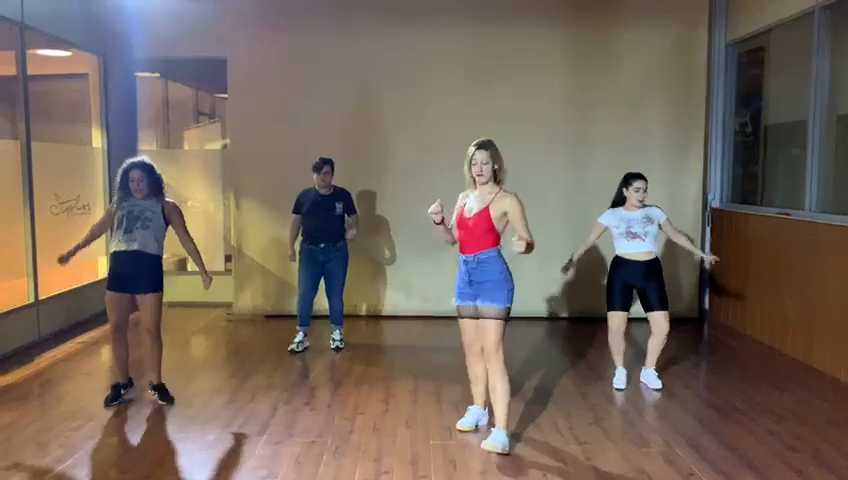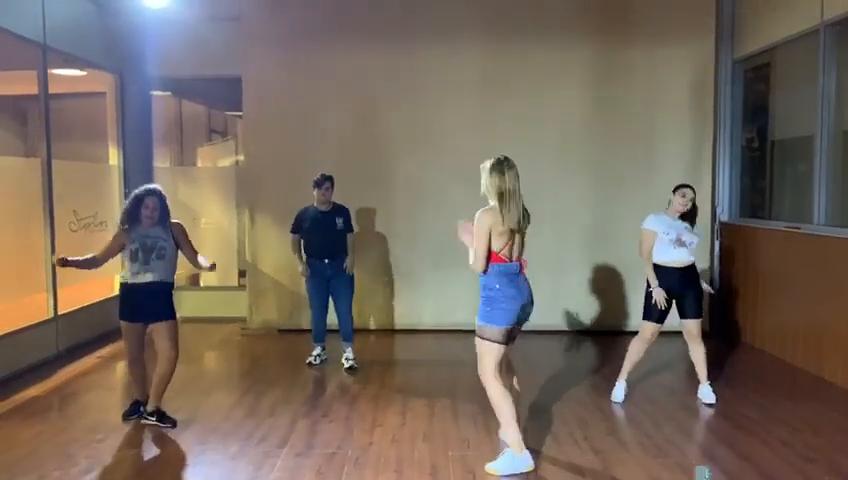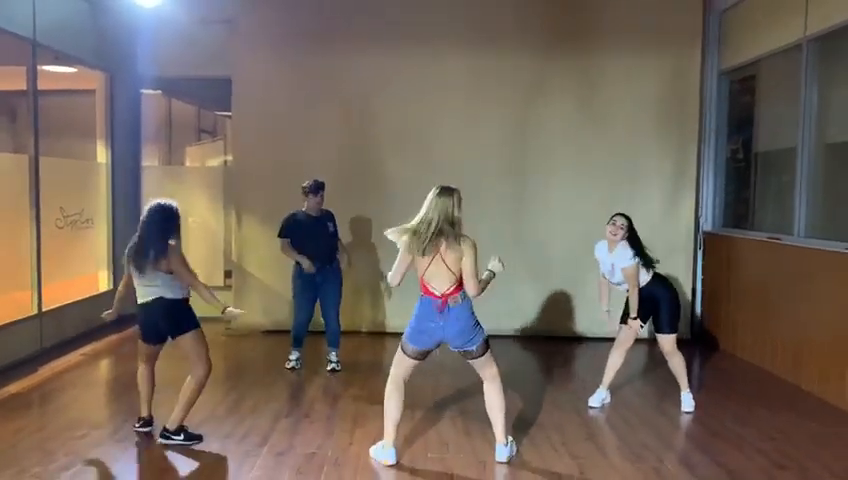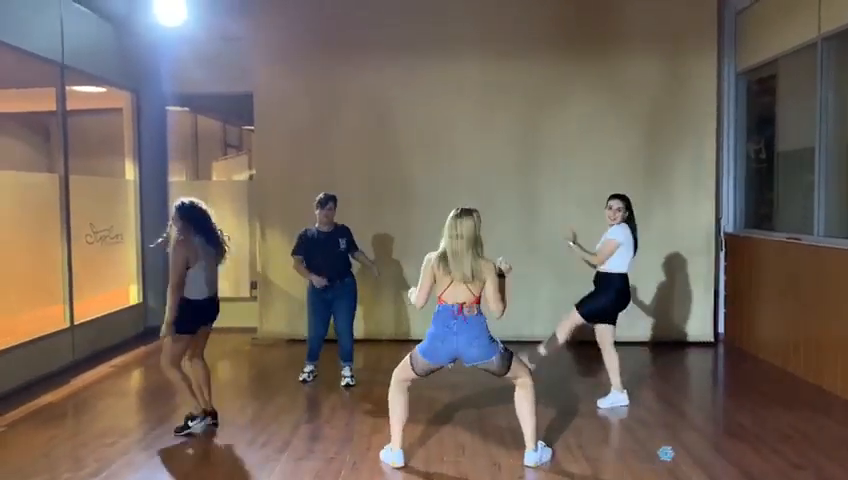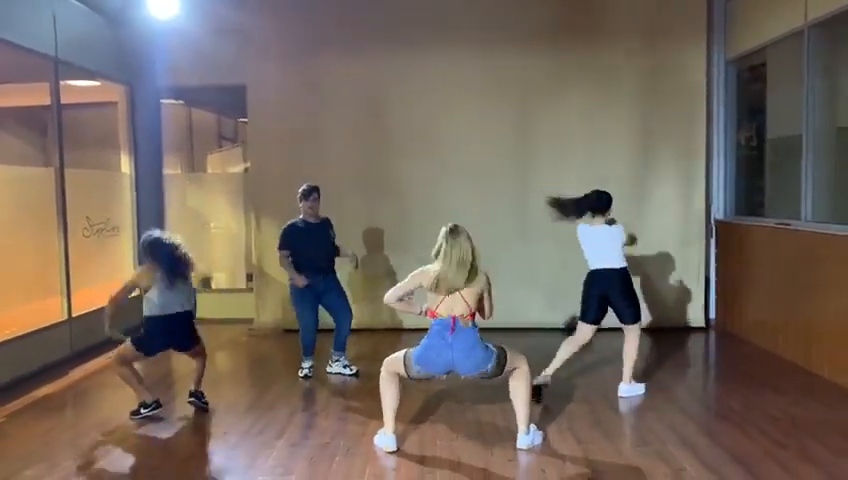
dt=1s
person 1, frame 1
left shoulder: (507, 200)
right shoulder: (463, 198)
left elbow: (528, 241)
right elbow: (453, 238)
left wrist: (523, 245)
right wrist: (439, 221)
left hip: (493, 278)
right hip: (466, 276)
left knee: (491, 353)
right knee: (471, 348)
left ankle: (499, 432)
right ankle: (478, 409)
person 1, frame 2
left shoulder: (485, 215)
right shoulder: (520, 213)
left elbow: (479, 265)
left wrist: (471, 243)
left hip: (498, 294)
right hip: (520, 290)
left knee: (488, 373)
right knee: (501, 362)
left ankle: (519, 454)
right ankle: (510, 426)
person 1, frame 3
left shoulder: (413, 239)
right shoulder: (465, 244)
left elbow: (393, 280)
right elbow: (473, 289)
left wrist: (406, 252)
right wrist: (493, 271)
left hip: (426, 319)
right hip: (459, 319)
left knee: (397, 377)
right knee: (490, 376)
left ankle: (387, 448)
right ankle: (502, 446)
person 1, frame 4
left shoulder: (434, 260)
right shoulder: (487, 266)
left elbow: (419, 302)
right elbow: (497, 311)
left wrist: (411, 291)
right wrist: (500, 276)
left hip: (441, 335)
right hip: (474, 336)
left knee: (399, 380)
right knee: (523, 379)
left ankle: (395, 451)
right ankle: (533, 451)
person 1, frame 5
left shoulder: (427, 274)
right shoulder: (480, 278)
left elbow: (389, 299)
right elbow: (487, 314)
left hip: (434, 351)
right hip: (471, 353)
left knee: (388, 368)
right knee: (521, 365)
left ankle: (387, 436)
right ankle: (525, 434)
person 2, frame 1
left shoulder: (166, 206)
right shoulder: (120, 204)
left elbow: (186, 240)
right elbow: (98, 230)
left wrist: (202, 271)
right wrist: (72, 251)
left hip: (147, 268)
right hip: (119, 268)
left knee: (151, 329)
right knee: (117, 328)
left ankle: (156, 384)
right ankle: (122, 382)
person 2, frame 2
left shoulder: (174, 229)
right shoulder: (126, 233)
left elbow: (193, 257)
right elbow: (99, 259)
left wrist: (205, 264)
right wrist: (71, 262)
left hip: (160, 296)
right hip: (131, 296)
left knee: (169, 355)
right knee: (134, 356)
left ankle: (152, 409)
right ankle: (140, 400)
person 2, frame 3
left shoulder: (135, 250)
right shoulder: (169, 250)
left elbow: (125, 286)
right elbow: (193, 282)
left wrist: (115, 311)
right wrist: (222, 307)
left hip: (147, 313)
right hip: (175, 311)
left knee: (145, 362)
right knee: (201, 368)
left ankle: (144, 418)
right ankle: (172, 428)
person 2, frame 4
left shoulder: (182, 245)
right shoulder: (209, 242)
left elbow: (175, 285)
left wrist: (168, 321)
left hip: (191, 308)
right hip: (210, 304)
left knee: (169, 363)
right knee: (196, 357)
left ankle: (198, 412)
right ankle: (208, 411)
person 2, frame 5
left shoulder: (144, 273)
right shoulder: (182, 265)
left elbow: (114, 301)
left wrist: (109, 327)
left hip: (157, 328)
right hip: (183, 326)
left knee: (119, 360)
right knee: (200, 353)
left ankle: (149, 401)
right ankle: (196, 392)
person 3, frame 1
left shoulder: (654, 212)
right shoulder: (611, 215)
left elbow: (675, 235)
right elbow: (590, 240)
left wrist: (701, 254)
right wrist: (572, 260)
left hip: (650, 271)
right hip: (621, 271)
left knee: (662, 328)
right knee: (615, 327)
left ankle: (648, 371)
right ankle: (620, 370)
person 3, frame 2
left shoulder: (687, 226)
right shoulder: (654, 220)
right elbow: (645, 256)
left wrist: (699, 281)
right wrist: (655, 286)
left hip: (688, 280)
right hip: (662, 278)
left knee: (694, 335)
right knee: (646, 335)
left ankle: (704, 386)
right ankle: (621, 381)
person 3, frame 3
left shoulder: (626, 254)
right shoulder: (600, 248)
left elbow: (633, 288)
right elbow: (604, 279)
left wrist: (633, 317)
right wrist: (605, 307)
left hip: (661, 294)
right hip: (639, 297)
left knee: (668, 349)
right knee: (621, 343)
left ankle: (686, 393)
right ankle: (602, 391)
person 3, frame 4
left shoulder: (619, 231)
right shoulder: (614, 231)
left elbow: (596, 260)
right elbow: (596, 263)
left wrist: (573, 244)
right wrist: (577, 245)
left hip: (614, 289)
right hip: (608, 290)
left knee: (568, 322)
right knee: (605, 342)
left ankle: (534, 357)
right ankle: (618, 393)
person 3, frame 5
left shoulder: (581, 230)
right shoulder: (617, 230)
right elbow: (631, 240)
left hip: (594, 282)
right hip: (618, 281)
left knee: (581, 336)
right knee: (633, 333)
left ankle: (544, 376)
right ankle: (627, 384)
person 4, frame 1
left shoulder: (343, 195)
right shoulder: (304, 196)
left elbow: (353, 216)
right elbow: (296, 221)
left wrist: (353, 228)
right wrist: (291, 246)
left hip: (336, 252)
right hip: (309, 251)
left knee: (335, 295)
right knee: (305, 294)
left ankle: (336, 333)
right ankle: (301, 335)
person 4, frame 2
left shoulder: (342, 211)
right shoulder: (304, 214)
left elbow: (349, 236)
right elbow: (295, 239)
left wrist: (350, 257)
right wrist: (301, 262)
left hip: (340, 267)
right hip: (315, 268)
left knee: (344, 310)
right knee: (317, 311)
left ankle: (348, 352)
right ankle: (319, 349)
person 4, frame 3
left shoulder: (329, 216)
right shoulder: (293, 220)
right elbow: (284, 246)
left wrist: (343, 252)
right wrist: (301, 259)
left hip: (331, 272)
right hip: (305, 274)
left knee: (332, 316)
right knee: (302, 316)
left ankle: (333, 355)
right ankle: (295, 353)
person 4, frame 4
left shoulder: (343, 231)
right shoulder: (306, 236)
left elbow: (355, 252)
right elbow: (297, 263)
left wrist: (371, 265)
right wrist: (312, 277)
left hip: (344, 288)
right hip: (318, 290)
left knee: (344, 331)
right knee: (316, 332)
left ankle: (347, 370)
right ankle: (310, 367)
person 4, frame 5
left shoulder: (326, 224)
right shoulder: (291, 228)
right elbow: (283, 258)
left wrist: (347, 253)
right wrist: (295, 276)
left hip: (329, 281)
right hip: (304, 284)
left knee: (345, 317)
right knee: (308, 324)
left ankle: (337, 361)
right ankle: (307, 363)
